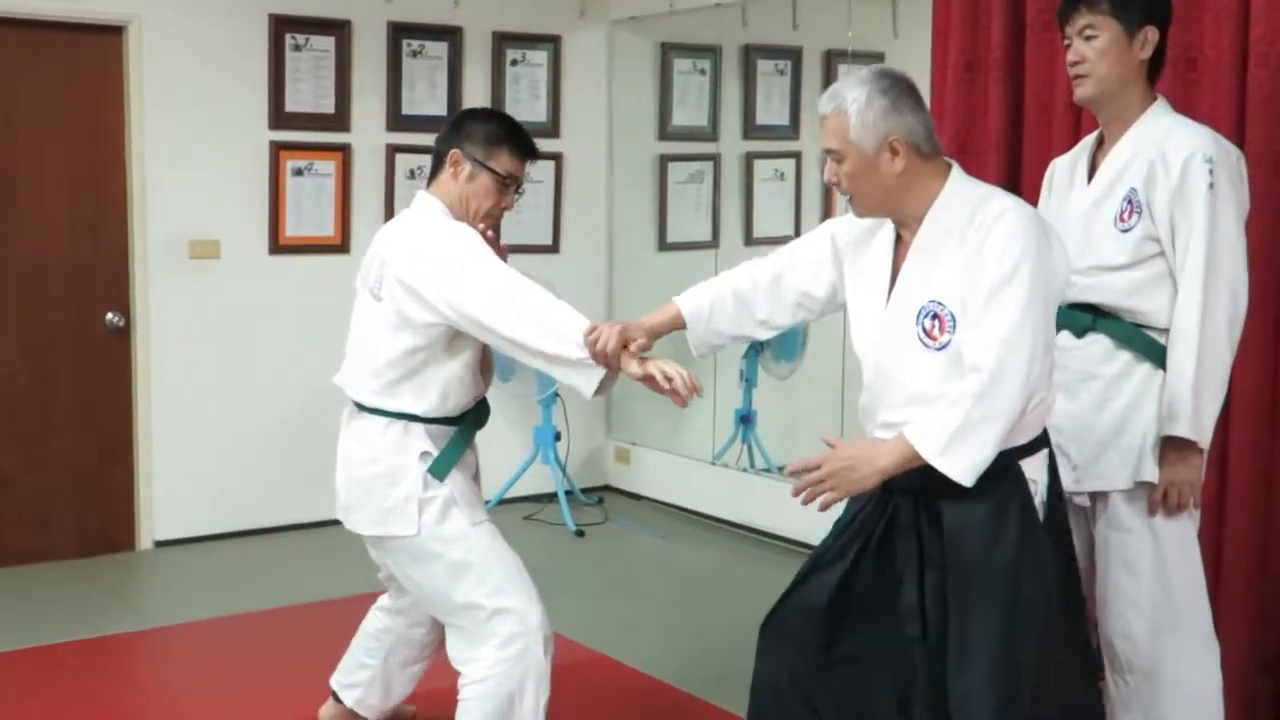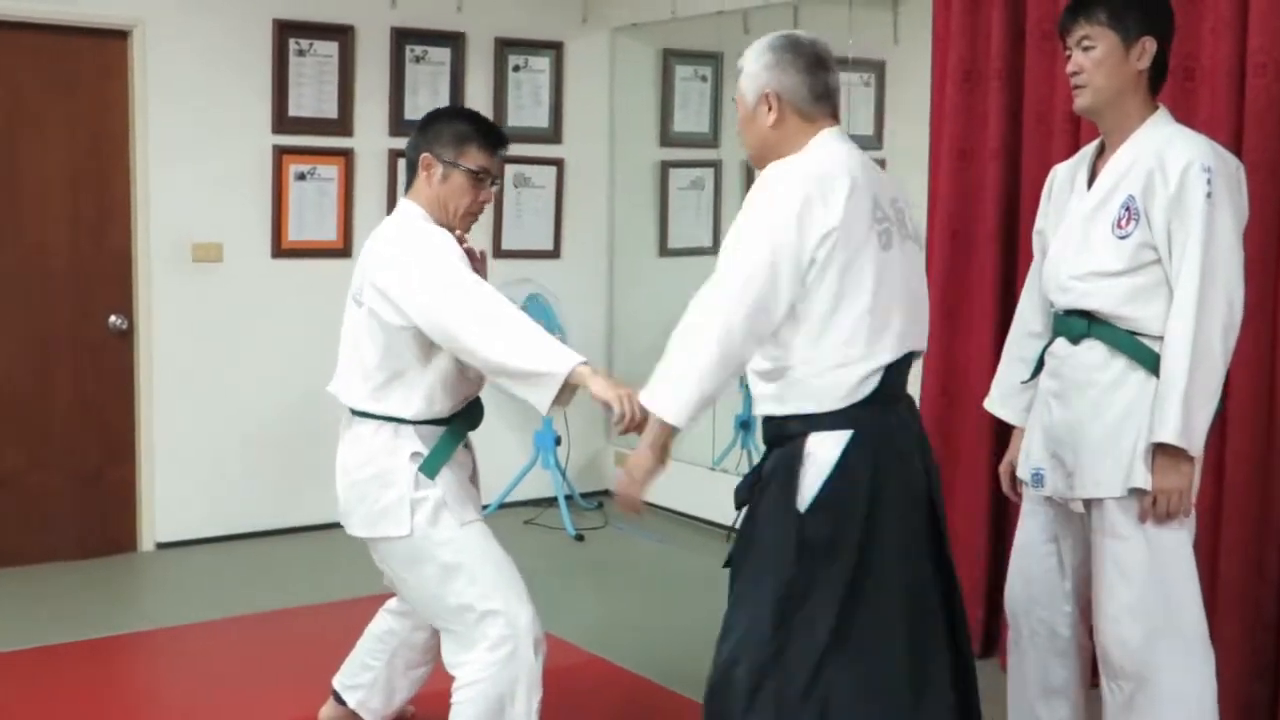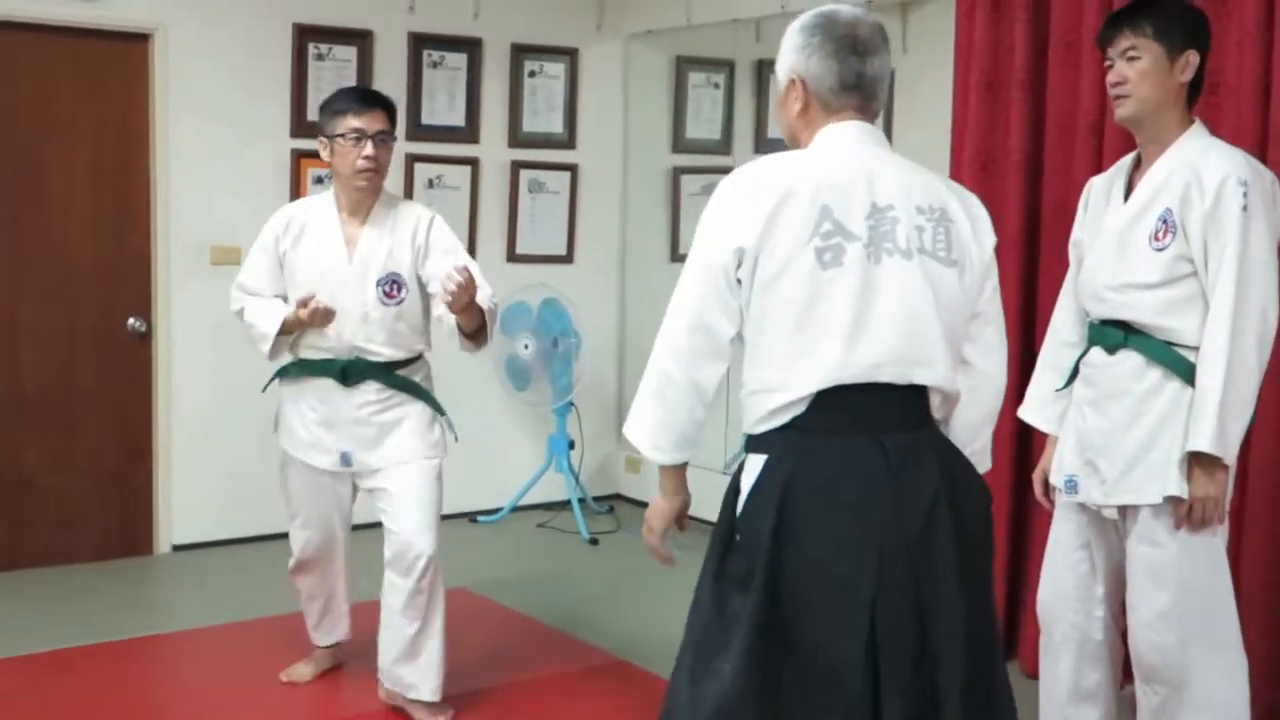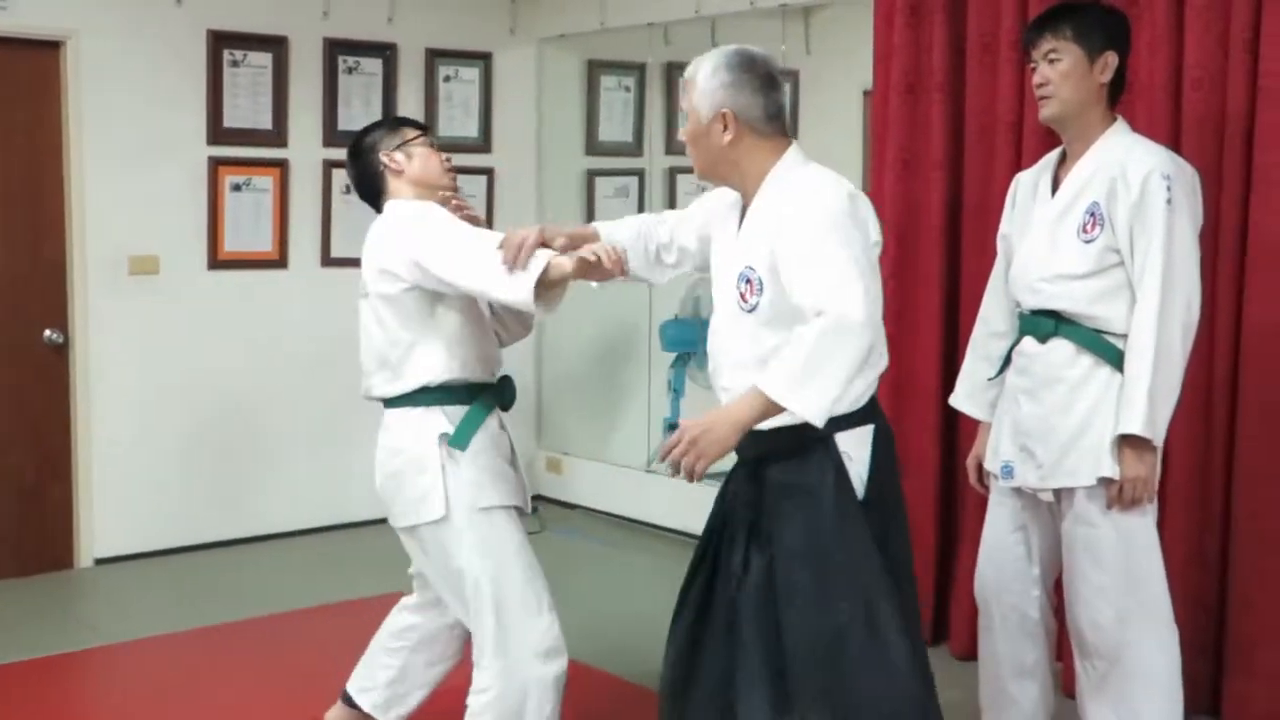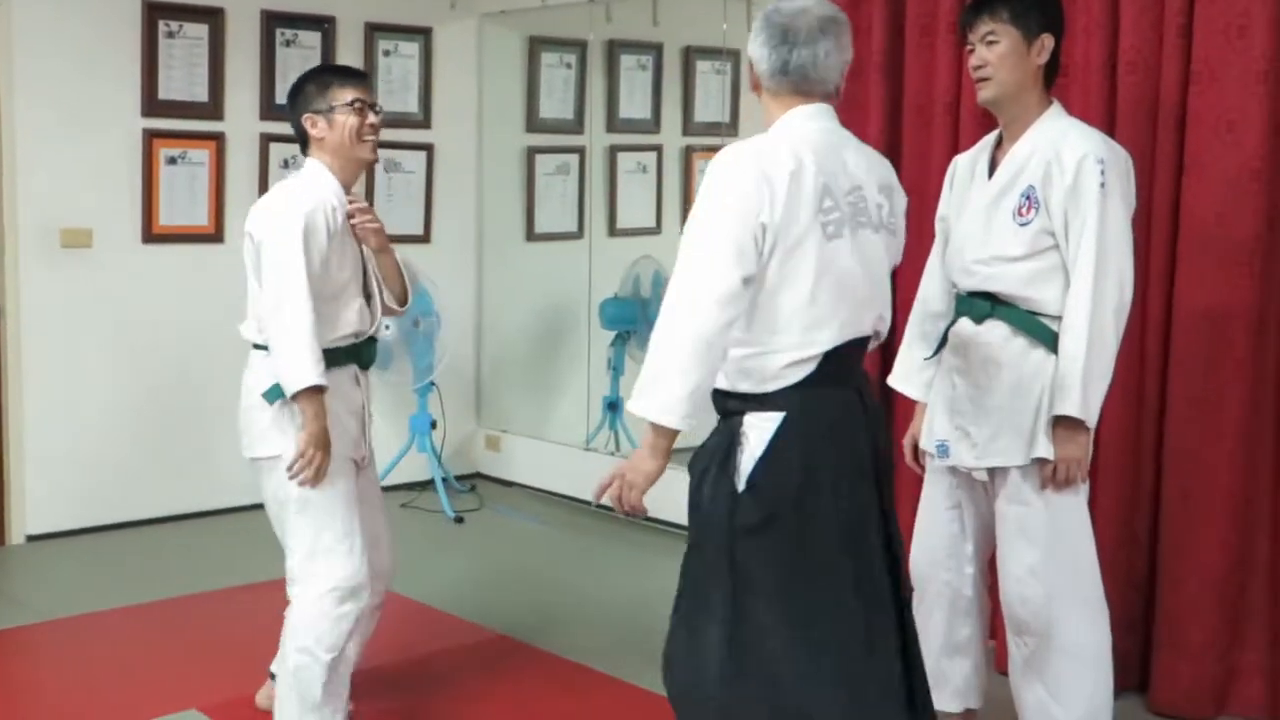
dt=1s
person 1, frame 1
left shoulder: (1191, 155)
right shoulder: (1064, 169)
left elbow: (1212, 300)
left wrist: (1185, 436)
left hip: (1139, 405)
right hip: (1060, 401)
left knee: (1149, 617)
person 1, frame 2
left shoulder: (1190, 164)
right shoulder: (1066, 176)
left elbow: (1207, 308)
left wrist: (1176, 444)
right wrist: (1020, 423)
left hip: (1135, 414)
right hip: (1062, 409)
left knee: (1142, 626)
right knee: (1036, 607)
person 1, frame 3
right shoulder: (1102, 189)
left wrist: (1211, 453)
right wrist: (1053, 432)
left hip: (1169, 426)
right hip: (1094, 422)
left knee: (1175, 634)
right knee: (1068, 615)
person 1, frame 4
left shoulder: (1150, 173)
right shoulder: (1029, 184)
left elbow: (1167, 307)
left wrist: (1140, 435)
right wrist: (985, 418)
left hip: (1098, 410)
right hip: (1026, 407)
left knee: (1113, 609)
right knee: (1005, 591)
person 1, frame 5
left shoulder: (1084, 156)
right shoulder: (966, 166)
left elbow: (1101, 291)
left wrist: (1074, 416)
right wrist: (921, 401)
left hip: (1034, 390)
right hip: (963, 386)
left knee: (1043, 588)
right knee: (939, 567)
person 2, frame 1
left shoulder: (1006, 231)
right shoulder: (859, 234)
left elbow: (997, 386)
right elbow: (767, 287)
left wrist: (882, 458)
right wrist: (645, 327)
left hip: (992, 503)
right hip: (901, 496)
right knee: (807, 647)
person 2, frame 2
left shoulder: (796, 184)
right shoulder: (874, 186)
left elbow: (721, 320)
left wrist: (652, 442)
left hip: (829, 455)
right hip: (883, 441)
person 2, frame 3
left shoulder: (758, 190)
right shoulder: (956, 205)
left elbow: (691, 345)
right elbow: (982, 367)
left wrist: (671, 479)
left hip: (802, 481)
right hip: (921, 479)
person 2, frame 4
left shoulder: (818, 201)
right shoulder: (733, 204)
left elbow: (846, 325)
right elbow: (660, 241)
left wrist: (737, 413)
right wrist: (565, 237)
left hip: (830, 470)
right hip: (767, 467)
right knee: (717, 646)
person 2, frame 5
left shoulder: (750, 164)
right shoulder: (875, 171)
left elbow: (700, 310)
left wrist: (655, 445)
left hip: (776, 433)
right hip: (849, 412)
left knee: (753, 659)
right knee: (848, 634)
person 3, frame 1
left shoulder: (413, 235)
right shoulder: (435, 244)
left elbow: (486, 316)
right elbow: (516, 311)
left wrist: (487, 264)
right wrist: (625, 357)
left hip: (394, 456)
right hip: (408, 467)
left knee: (419, 595)
right knee: (511, 626)
person 3, frame 2
left shoulder: (412, 245)
right shoulder: (413, 249)
left elbow: (461, 329)
right elbow: (480, 325)
left wrist: (473, 282)
right wrist: (587, 376)
left hip: (405, 461)
right hip: (403, 470)
left knee: (429, 599)
right knee: (502, 629)
person 3, frame 3
left shoulder: (420, 224)
right shoulder: (290, 225)
left elbow: (475, 313)
right elbow: (248, 299)
left wrist: (468, 307)
right wrist: (293, 320)
left hip: (398, 405)
right hip: (315, 405)
left knee: (414, 547)
right knee: (315, 544)
right ankle: (327, 641)
person 3, frame 4
left shoulder: (432, 235)
right shoulder: (411, 228)
left elbow: (510, 323)
right elbow: (479, 263)
left wrist: (485, 242)
right wrist: (567, 265)
left hip: (444, 443)
right hip: (444, 451)
left knee: (444, 601)
right knee: (524, 642)
person 3, frame 5
left shoulder: (344, 205)
right shoulder: (295, 202)
left elbow: (390, 304)
right elbow: (290, 314)
left wrist: (380, 249)
right wrist: (311, 419)
left hip: (339, 394)
right hip: (294, 400)
left knee: (368, 561)
right knee: (334, 573)
